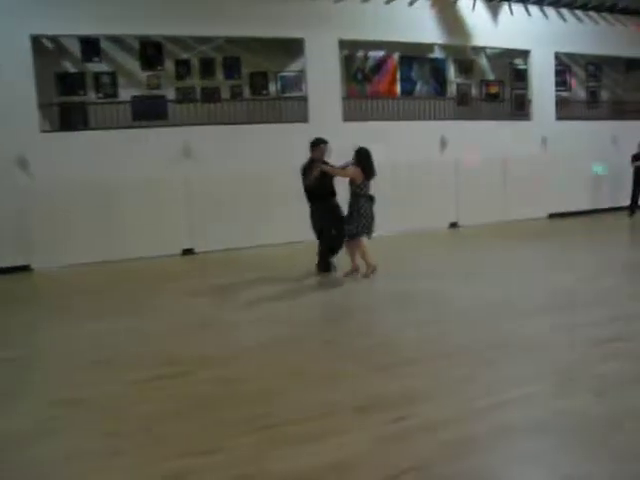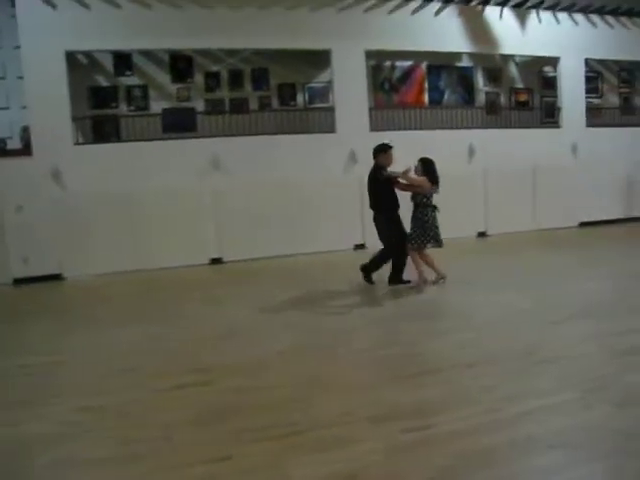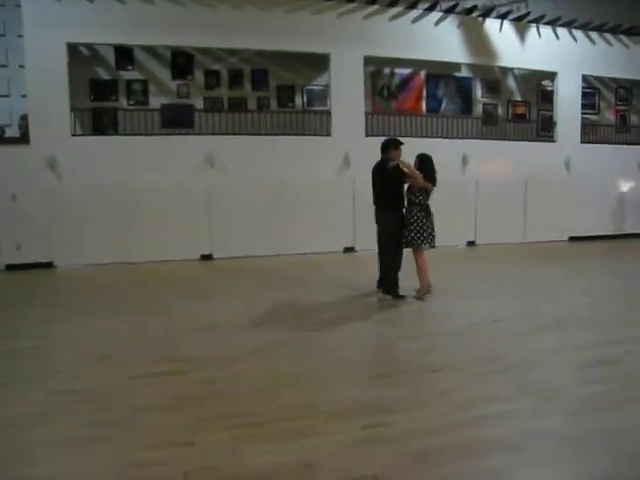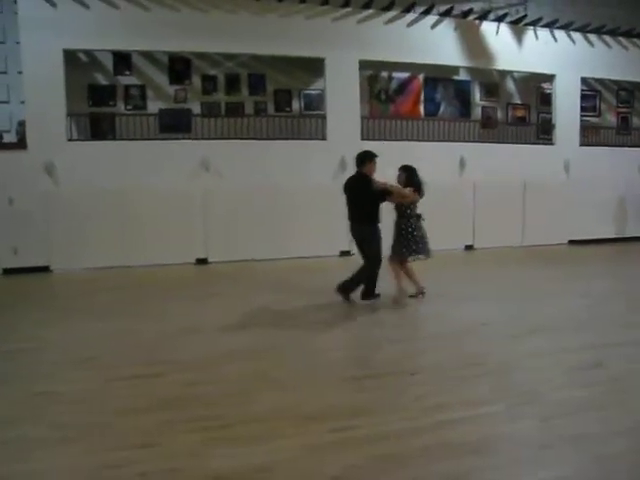
dt=0.7s
person 1, frame 1
left shoulder: (325, 165)
right shoulder: (308, 167)
right elbow: (307, 184)
right wrist: (316, 173)
left hip: (332, 203)
right hip: (318, 207)
left knee: (343, 230)
right knee: (325, 237)
left ankle: (327, 256)
right ankle: (323, 265)
person 1, frame 2
left shoulder: (379, 172)
right shoulder: (379, 172)
left elbow: (394, 184)
right elbow: (400, 186)
left hip: (390, 214)
right hip: (384, 216)
left knee: (402, 243)
right knee: (392, 247)
left ankle: (396, 276)
right ankle: (368, 269)
person 1, frame 3
left shoulder: (379, 167)
right shoulder: (390, 167)
right elbow: (414, 180)
right wrist: (426, 185)
left hip: (383, 212)
right hip: (391, 213)
left knee: (386, 249)
right knee: (394, 250)
left ankle: (383, 282)
right ankle: (390, 287)
person 1, frame 4
left shoulder: (351, 181)
right shoulder: (369, 184)
right elbow: (388, 194)
right wrist: (407, 195)
left hip: (356, 226)
right hip: (367, 227)
left knee: (372, 258)
right knee: (373, 261)
left ankle: (369, 291)
right ankle: (347, 287)
person 2, frame 1
left shoulder: (356, 171)
right shoulder: (365, 172)
left elbow: (339, 173)
left wrist: (323, 167)
left hip: (359, 206)
right hip: (362, 205)
left knee: (356, 239)
right knee: (350, 237)
left ankle: (370, 264)
right ankle: (354, 265)
person 2, frame 2
left shoulder: (425, 180)
right shoulder: (420, 182)
left elbow: (409, 179)
left hip: (425, 217)
right hip: (421, 217)
left knee: (412, 248)
right knee: (420, 250)
left ankle: (421, 277)
right ankle: (440, 273)
person 2, frame 3
right shoulder: (428, 180)
left hip: (416, 216)
right hip: (422, 215)
left knee: (418, 252)
right knee: (420, 252)
left ankle: (424, 286)
right ankle: (426, 283)
person 2, frame 4
left shoulder: (412, 192)
right shoulder: (402, 193)
left elbow: (401, 197)
left wrist: (386, 186)
left hip: (410, 229)
right hip: (403, 229)
left knee: (394, 259)
right knee: (401, 262)
left ankle: (400, 289)
right ankle: (420, 288)
